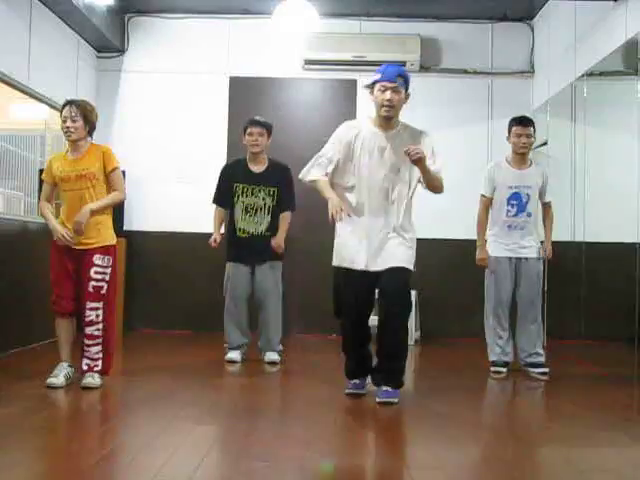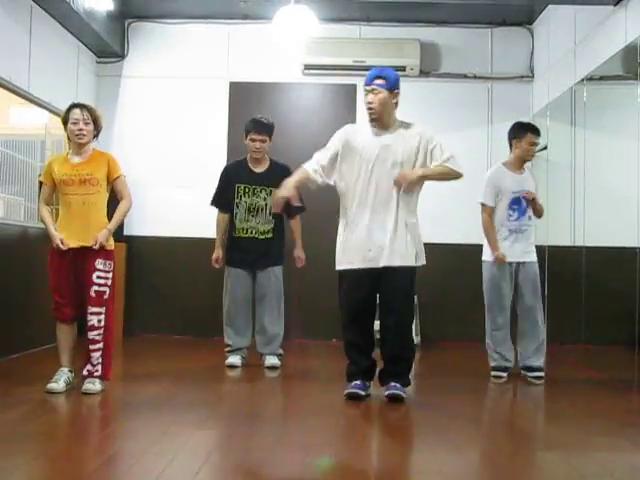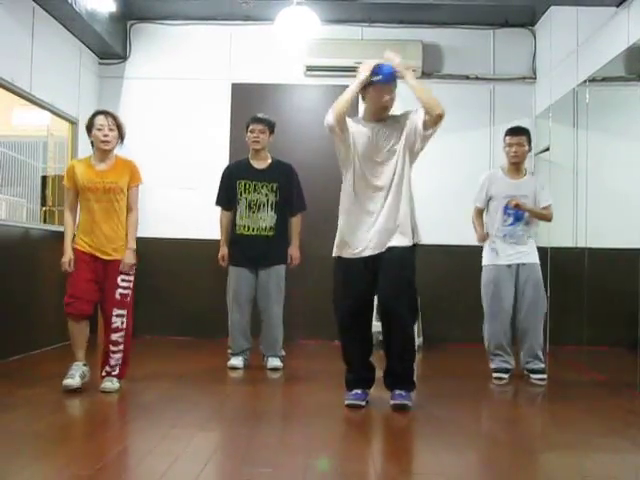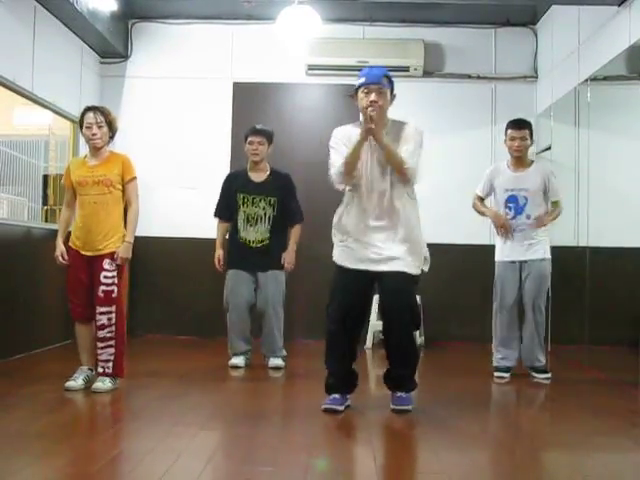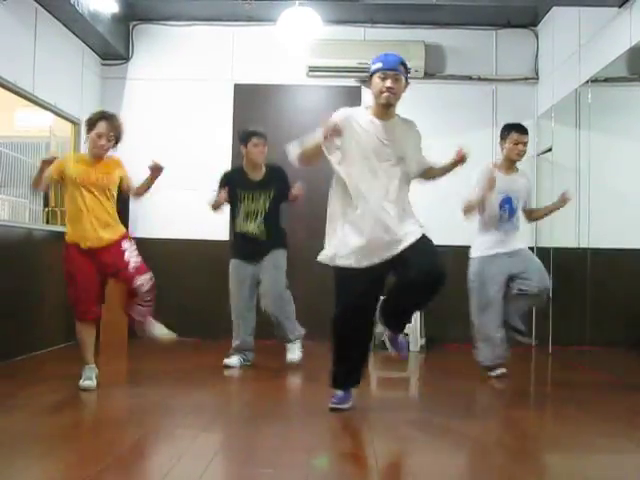
dt=1s
person 1, frame 1
left shoulder: (418, 139)
right shoulder: (350, 132)
left elbow: (438, 187)
right elbow: (316, 170)
left wrist: (423, 166)
right wrist: (332, 196)
left hip: (395, 241)
right hip: (353, 241)
left knee: (394, 313)
right knee: (351, 314)
left ankle: (389, 379)
right ankle: (357, 372)
person 1, frame 2
left shoulder: (418, 137)
right shoulder: (348, 136)
left elbow: (454, 170)
right elbow: (315, 167)
left wrist: (420, 173)
right wrist: (289, 183)
left hip: (399, 245)
right hip: (354, 244)
left knee: (398, 315)
right knee: (355, 313)
left ankle: (396, 378)
right ankle: (359, 376)
person 1, frame 3
left shoulder: (407, 127)
right shoulder: (350, 130)
left elbow: (437, 113)
right elbow: (332, 119)
left wrist: (406, 73)
right wrist: (359, 78)
left hip: (396, 238)
right hip: (354, 241)
left knee: (398, 310)
right knee: (350, 313)
left ankle: (400, 384)
right ankle: (359, 382)
person 1, frame 4
left shoulder: (408, 132)
right shoulder: (343, 135)
left elbow: (406, 174)
right elbow: (343, 178)
left wrist: (379, 136)
right wrist: (363, 136)
left hip: (398, 247)
right hip: (353, 246)
left knee: (399, 318)
right knee: (341, 321)
left ankle: (402, 385)
right ankle: (339, 388)
person 1, frame 5
left shoulder: (410, 131)
right shoulder: (344, 120)
left elbow: (422, 172)
right elbow: (299, 158)
left wrist: (451, 165)
right wrist: (322, 139)
left hip: (402, 232)
right hip: (354, 238)
left knee: (429, 275)
right knee: (350, 317)
left ankle: (392, 319)
right ankle: (344, 384)
person 2, frame 1
left shoulder: (103, 153)
right shoulder: (55, 161)
left elbow: (120, 193)
right elbow: (44, 201)
left wrist: (89, 208)
right wrist: (55, 226)
left hip: (98, 242)
right hip: (65, 242)
left knee: (95, 305)
right knee: (63, 304)
left ankle: (93, 368)
right ankle: (65, 365)
person 2, frame 2
left shoulder: (106, 160)
right shoulder: (55, 164)
left elbow: (126, 199)
right elbow: (43, 204)
left wrist: (108, 230)
right wrist: (52, 231)
left hip: (97, 247)
right hip: (63, 247)
left knee: (97, 310)
right knee: (64, 310)
left ankle: (95, 372)
right ankle: (65, 370)
person 2, frame 3
left shoulder: (128, 167)
right shoulder: (76, 168)
left elbow: (133, 211)
right elbow: (70, 210)
left wrist: (130, 248)
right wrist: (67, 248)
left hip: (119, 253)
right hip: (84, 250)
left knee: (117, 315)
right knee: (76, 307)
left ankle: (112, 372)
right ankle: (79, 366)
person 2, frame 4
left shoulder: (122, 162)
right shoulder: (74, 167)
left elbow: (132, 205)
right elbow: (68, 207)
left wrist: (128, 242)
right wrist: (59, 240)
left hip: (110, 247)
right hip: (78, 248)
left knee: (107, 311)
right knee: (80, 310)
left ankle: (109, 372)
right ankle: (86, 369)
person 2, frame 5
left shoulder: (116, 166)
right shoulder: (68, 162)
left elbow: (135, 193)
right elbow: (38, 187)
left wrist: (152, 177)
right wrist: (43, 167)
left hip: (114, 238)
right hip: (80, 245)
left knee: (142, 281)
right knee: (85, 309)
left ankle: (143, 320)
right ankle: (89, 368)
person 3, frame 1
left shoulder: (541, 172)
right shoulder: (495, 169)
left elbow: (547, 209)
right elbow: (483, 209)
left wrist: (548, 240)
right wrist: (481, 246)
left hip: (530, 251)
right hip: (499, 250)
left knee: (531, 305)
right knee: (497, 305)
left ankle: (532, 357)
right ankle: (499, 356)
person 3, frame 2
left shoulder: (530, 176)
right shoulder: (495, 175)
left elbow: (539, 214)
right elbow: (486, 215)
left wrist: (534, 201)
right wrist: (495, 250)
left hip: (527, 256)
right hip: (498, 257)
left knee: (532, 310)
right knee: (497, 311)
left ankle: (531, 362)
right ankle: (500, 361)
person 3, frame 3
left shoulder: (535, 181)
right shoulder: (490, 179)
left elbow: (549, 215)
right elbow: (477, 213)
left wrist: (527, 207)
right wrist: (480, 231)
left hip: (527, 258)
right hip: (496, 258)
left knee: (533, 312)
right knee: (496, 314)
left ankle: (533, 363)
right ankle: (501, 363)
person 3, frame 4
left shoulder: (543, 171)
right shoulder: (495, 172)
left elbow: (556, 206)
right elbow: (476, 201)
left wrist: (547, 218)
right wrist: (491, 214)
left hip: (537, 252)
right hip: (506, 253)
left knee: (535, 307)
right knee: (504, 308)
left ankle: (535, 362)
right ankle: (503, 361)
person 3, frame 5
left shoulder: (524, 180)
right shoulder: (487, 174)
left elbow: (530, 215)
right elbow: (467, 210)
left wrist: (557, 205)
right wrist: (484, 194)
left hip: (516, 250)
right hip: (487, 253)
left knee: (540, 286)
right knee: (487, 306)
left ankle: (511, 318)
right ankle: (490, 358)
person 4, frame 1
left shoulder: (281, 171)
right shoulder: (230, 170)
left elbow: (286, 210)
right elbow: (222, 206)
left wrist: (281, 236)
right wrist: (217, 232)
left hip: (268, 249)
right hip: (238, 247)
left knee: (270, 299)
right knee: (235, 298)
left ankle: (271, 347)
right ankle: (236, 345)
person 4, frame 2
left shoulder: (282, 173)
right shoulder: (231, 171)
left elbow: (293, 213)
right elbow: (223, 212)
left wrist: (298, 246)
right wrist: (219, 246)
left hip: (271, 252)
right hip: (238, 251)
left knee: (271, 303)
right knee: (236, 302)
left ankle: (271, 351)
right ankle: (236, 349)
person 4, frame 3
left shoulder: (285, 171)
right shoulder: (233, 171)
left elbow: (295, 212)
right elbow: (226, 210)
left wrist: (294, 245)
right wrist: (223, 244)
left hip: (274, 252)
right hip: (240, 251)
left knee: (272, 304)
right knee: (238, 303)
left ankle: (273, 353)
right ankle: (238, 352)
person 4, frame 4
left shoulder: (283, 181)
right shoulder: (233, 180)
left elbow: (295, 221)
right elbow: (224, 218)
left wrist: (291, 250)
right wrist: (219, 247)
left hip: (272, 259)
right hip: (239, 258)
left knee: (272, 306)
right knee: (236, 305)
left ankle: (274, 353)
right ankle: (240, 351)
person 4, frame 5
left shoulder: (277, 174)
right shoulder: (231, 177)
left elbow: (288, 198)
right elbow: (215, 206)
left wrist: (295, 194)
right wrist: (218, 201)
left hip: (272, 250)
right hip: (241, 253)
left knee: (274, 295)
right knee: (240, 301)
left ankle: (293, 339)
right ankle: (243, 351)
